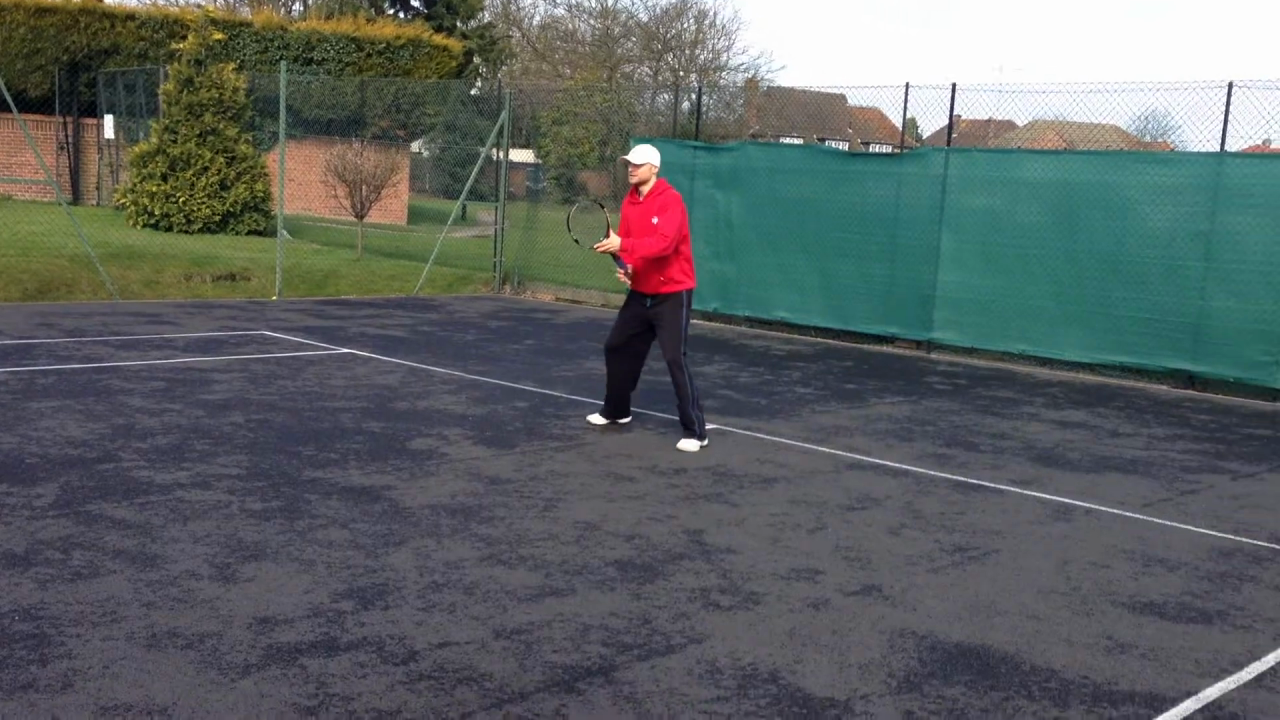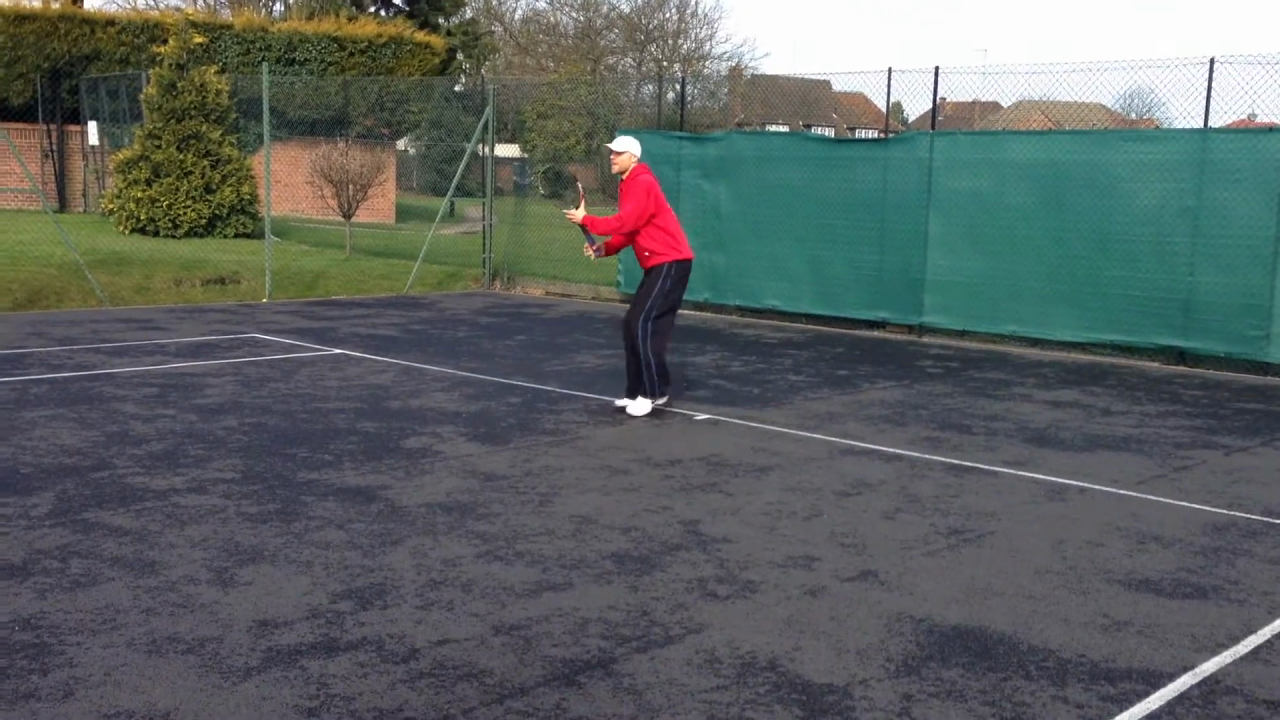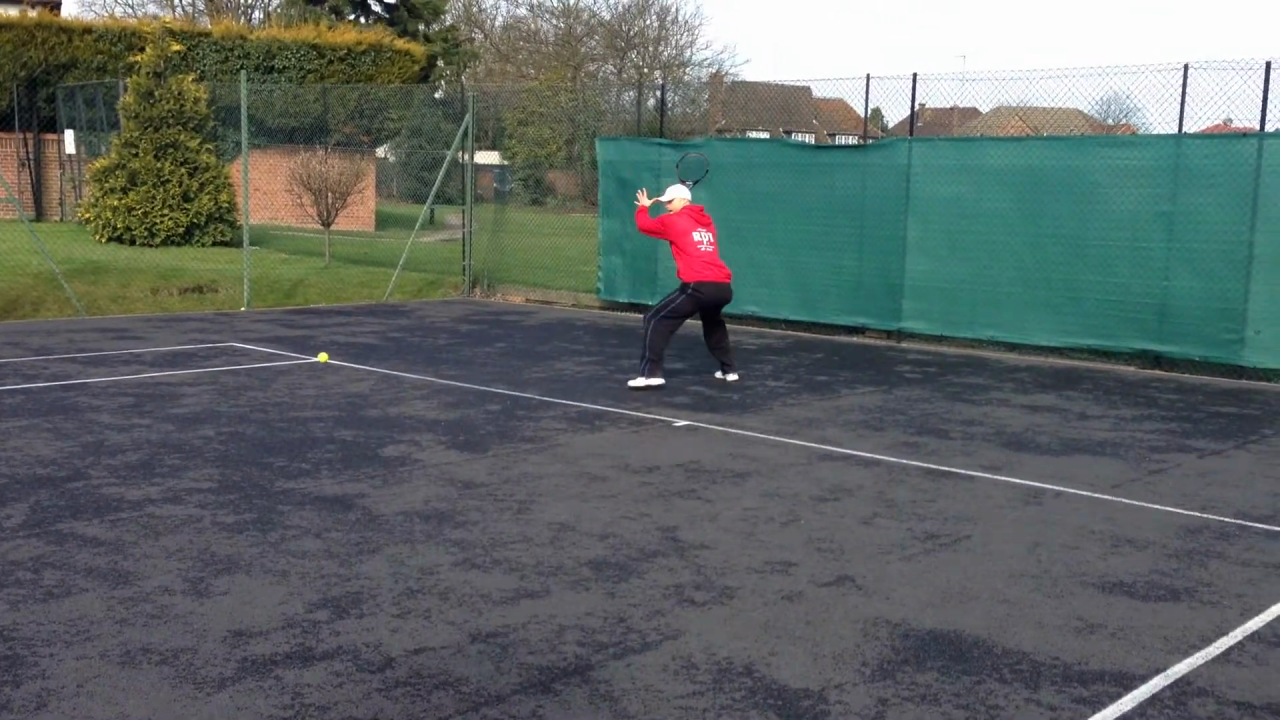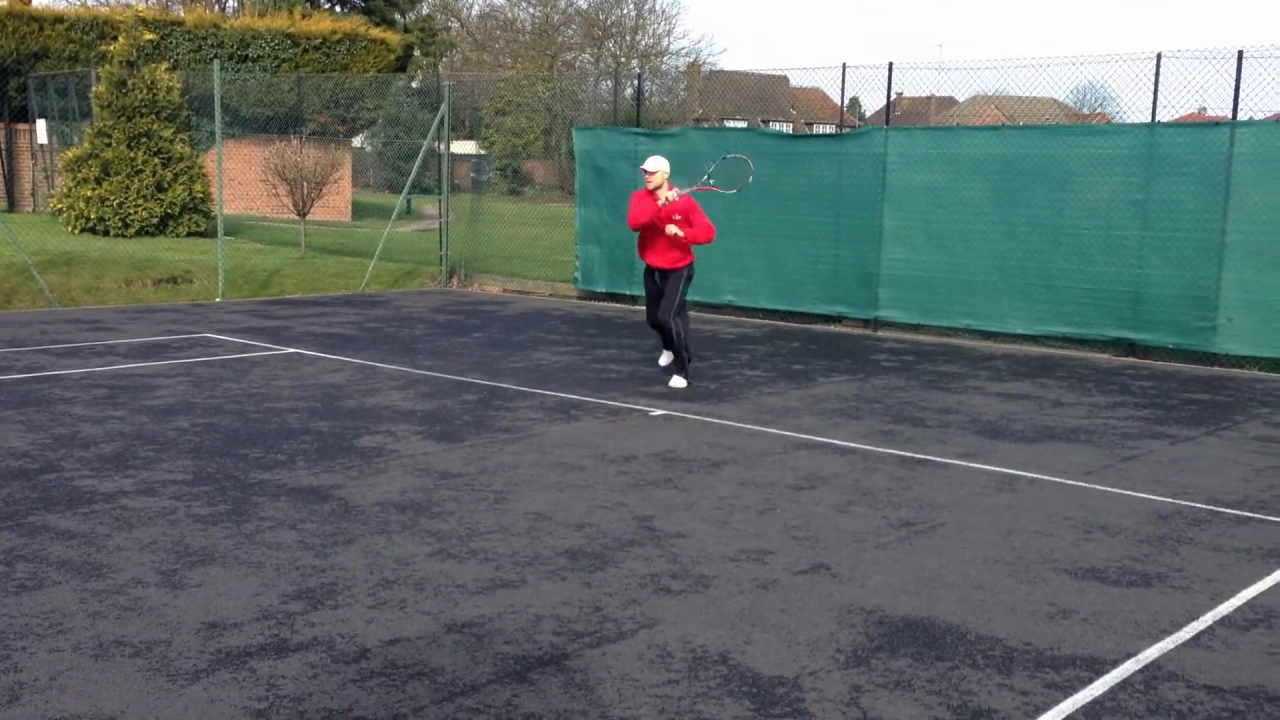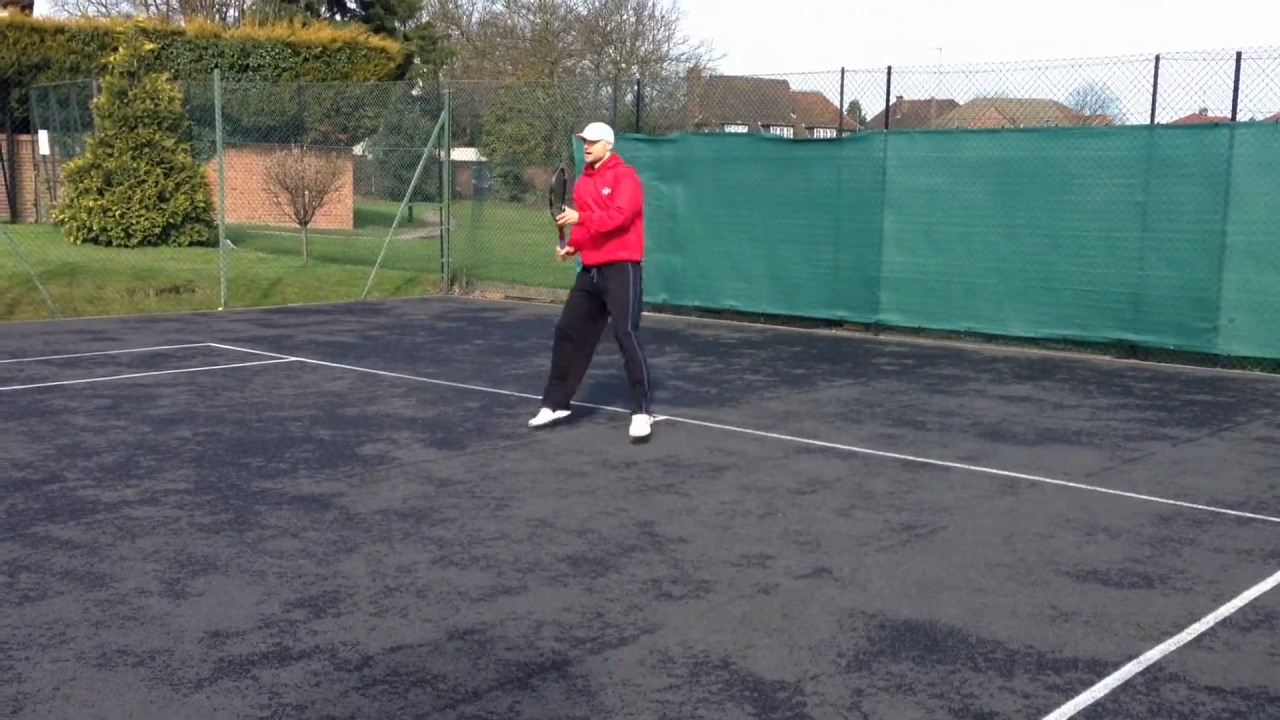
dt=1s
person 1, frame 1
left shoulder: (671, 200)
right shoulder: (629, 202)
left elbow: (664, 243)
right elbow: (625, 242)
left wrist: (622, 244)
right wrist: (625, 267)
left hip: (672, 294)
right hip: (640, 293)
left knee: (675, 358)
right knee: (616, 347)
left ankle: (695, 431)
right ankle: (616, 410)
person 1, frame 2
left shoulder: (643, 183)
right shoulder: (627, 186)
left elbow: (626, 223)
right elbow: (627, 230)
left wrist: (586, 220)
right wrist: (605, 248)
left hip: (670, 263)
right hip: (657, 265)
left knee: (645, 325)
right knee: (633, 324)
left ankle: (653, 392)
right ankle: (640, 391)
person 1, frame 3
left shoulder: (672, 221)
right shoulder: (707, 222)
left elbow: (643, 225)
left wrist: (642, 207)
left hip: (698, 287)
right hip: (723, 287)
left knee: (655, 321)
right knee: (714, 326)
left ankle: (650, 373)
right ankle: (729, 370)
person 1, frame 4
left shoulder: (687, 203)
right shoulder: (639, 198)
left elbow: (708, 233)
right elbow: (634, 223)
left wrist: (681, 232)
right wrist: (661, 205)
left hip: (679, 269)
right hip: (652, 269)
left knee: (668, 315)
right knee: (655, 318)
left ankle: (681, 370)
right ankle: (673, 348)
person 1, frame 5
left shoulder: (625, 176)
right shoulder: (582, 182)
left elbow: (619, 216)
left wrist: (579, 217)
right wrist: (572, 245)
left hip: (621, 268)
right hip: (590, 270)
left knee: (625, 332)
right knee: (569, 332)
left ankle: (641, 409)
right ankle: (557, 402)
